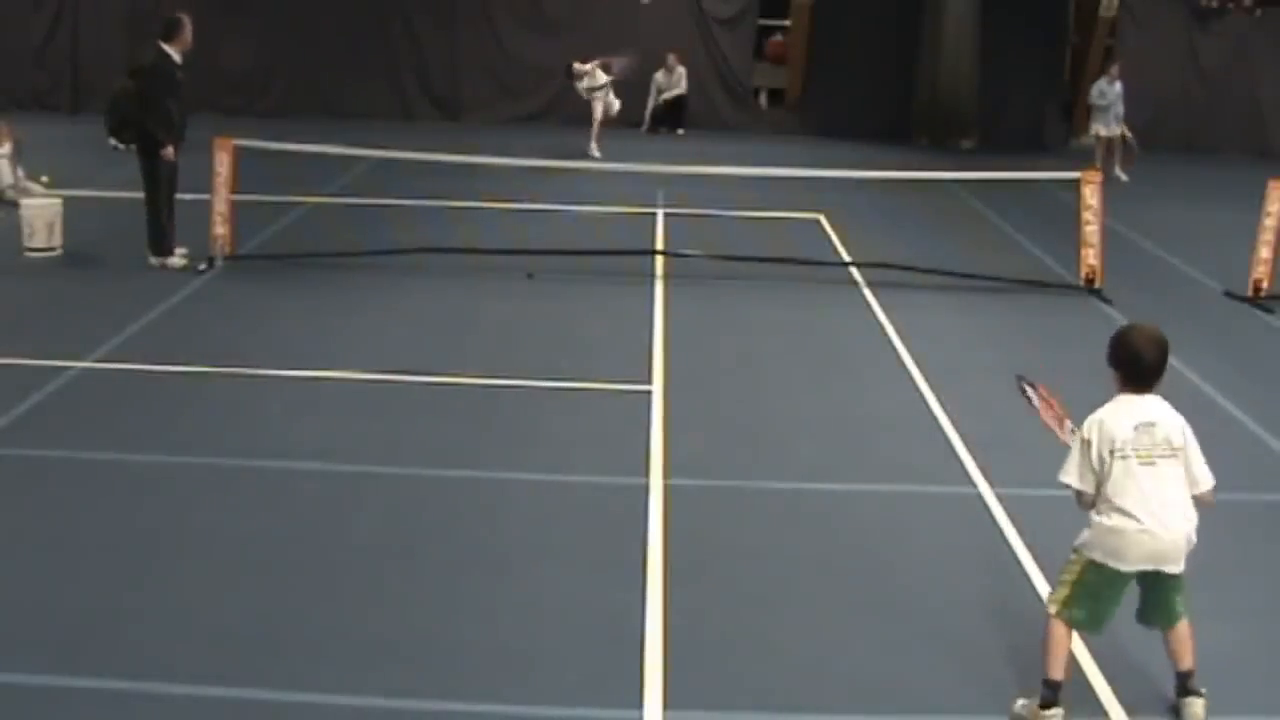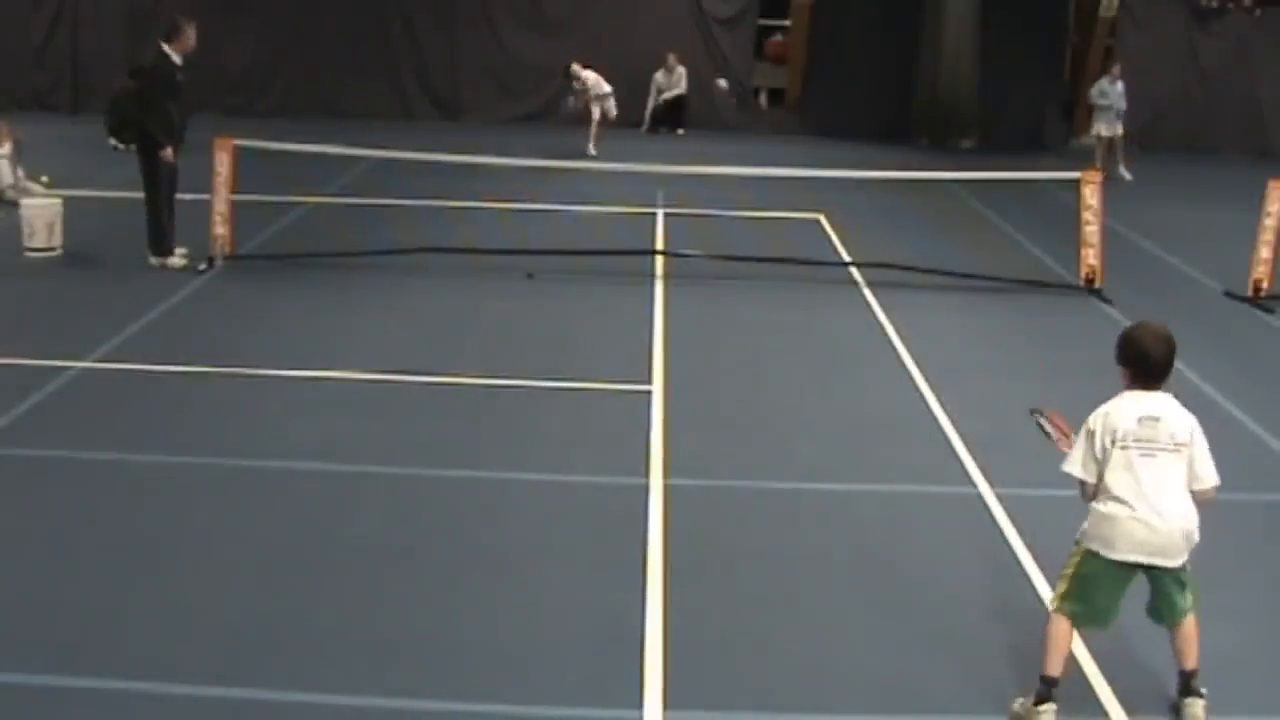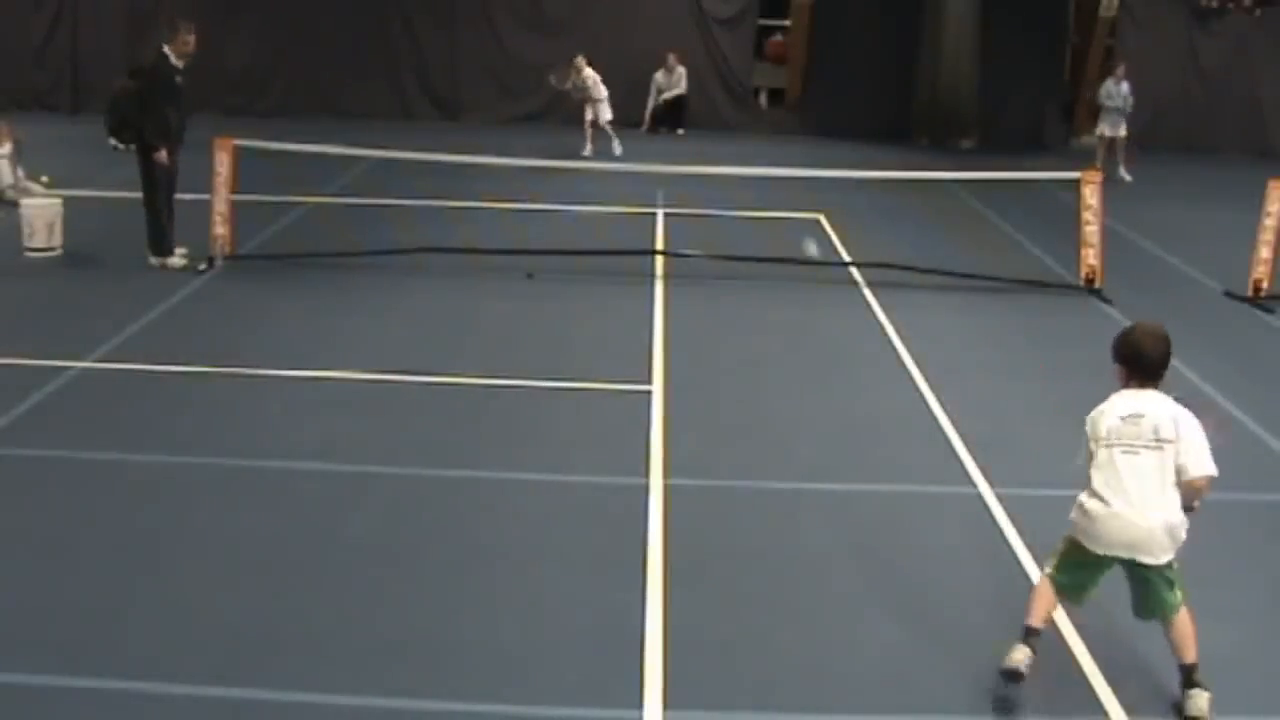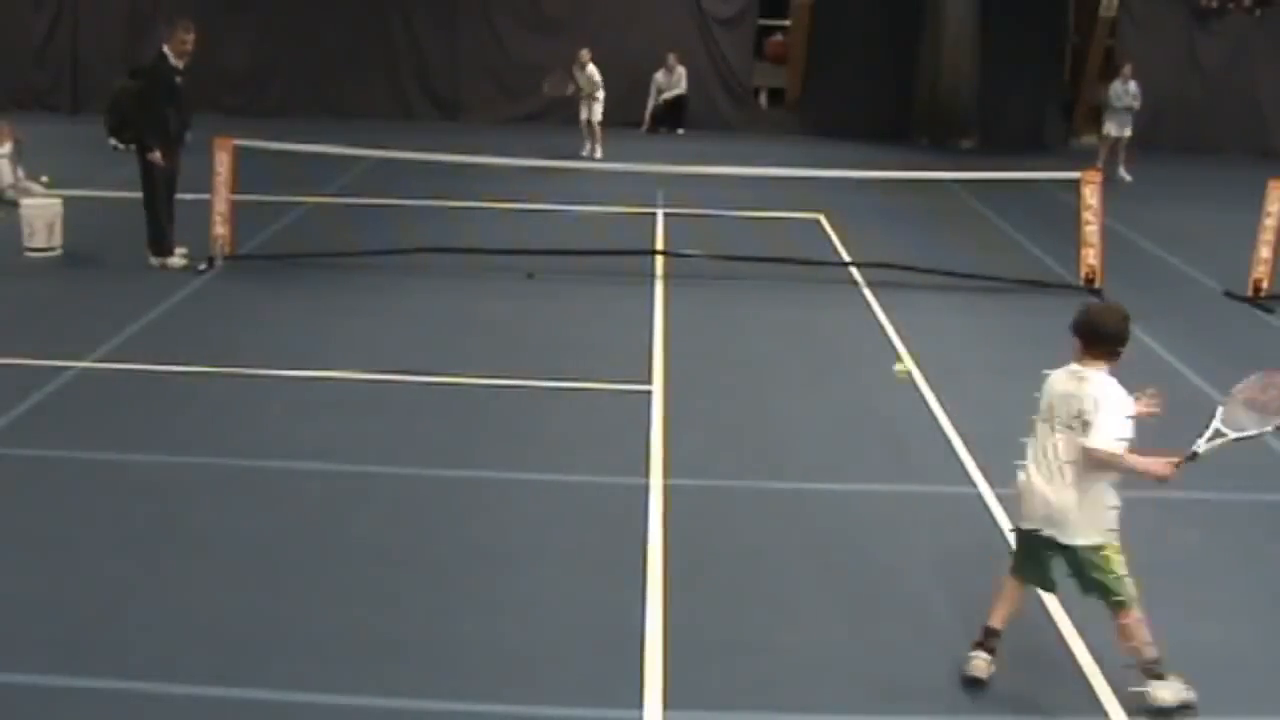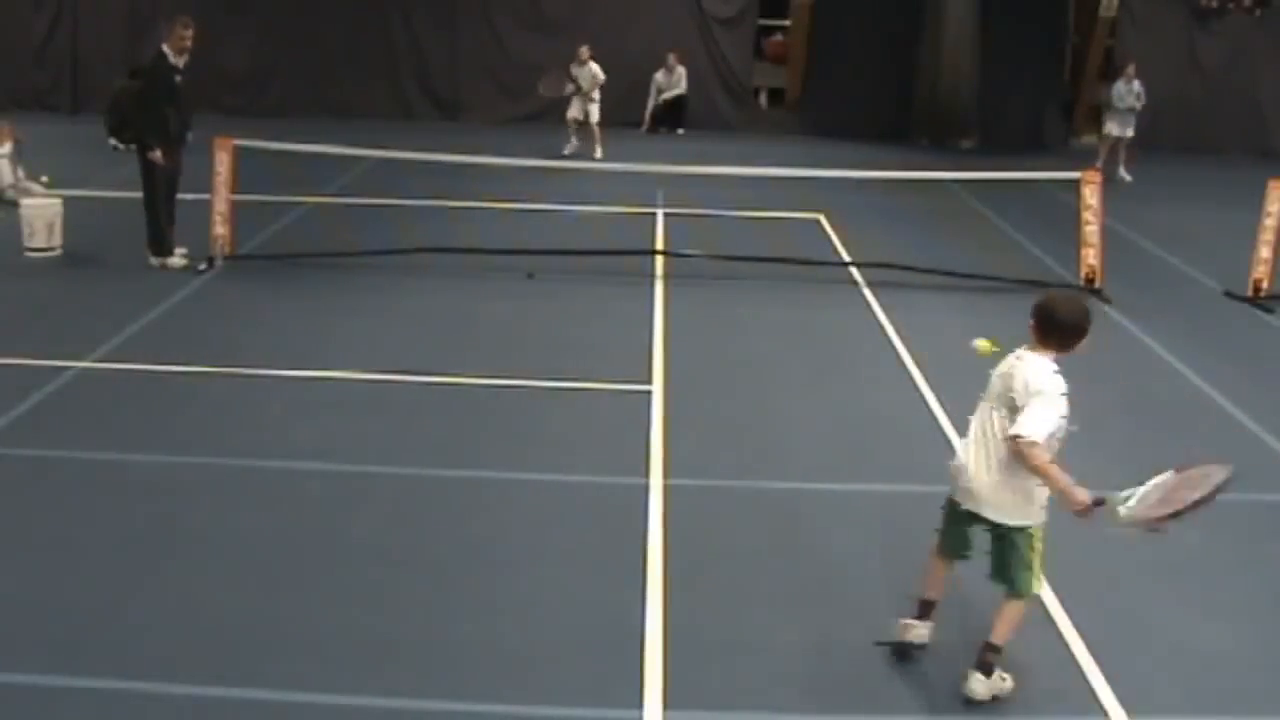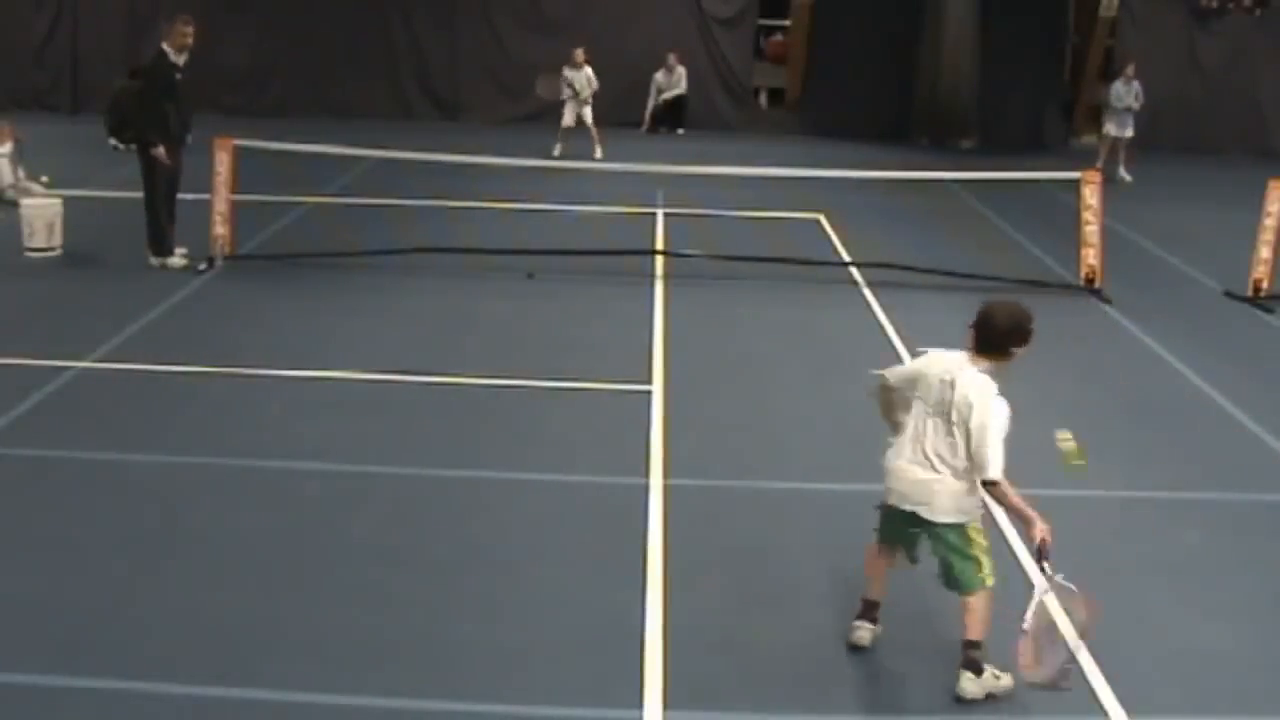
dt=0.2s
person 1, frame 1
left shoulder: (1099, 423)
right shoulder: (1177, 423)
left elbow: (1084, 498)
right elbow: (1203, 495)
left hip: (1113, 541)
right hip: (1171, 542)
left knee: (1062, 613)
right knee: (1172, 616)
person 1, frame 2
left shoulder: (1104, 416)
right shoulder: (1187, 421)
left elbow: (1088, 490)
right elbow: (1205, 492)
left hip: (1113, 532)
right hip: (1171, 536)
left knee: (1064, 609)
right knee: (1180, 613)
person 1, frame 3
left shoulder: (1101, 414)
right shoulder: (1181, 417)
right elbow: (1197, 483)
right wrist: (1183, 502)
left hip: (1097, 524)
right hip: (1155, 532)
left knee: (1054, 580)
right knee: (1172, 607)
left ankle: (1023, 650)
person 1, frame 4
left shoulder: (1055, 381)
right shoulder: (1109, 393)
right elbow: (1097, 452)
left wrist: (1129, 412)
right wrist: (1150, 467)
left hip: (1035, 501)
right hip: (1083, 515)
left knee: (1018, 575)
right knee: (1120, 598)
left ankle: (983, 653)
right ankle: (1157, 680)
person 1, frame 5
left shoulder: (1012, 362)
right shoulder: (1049, 385)
right elbow: (1023, 446)
right wrist: (1066, 489)
left hip: (969, 479)
right hip: (1013, 499)
left knee: (946, 549)
right knee: (1020, 587)
left ankle: (919, 622)
right ankle: (985, 672)
person 1, frame 6
left shoulder: (934, 361)
right shoulder: (990, 404)
left elbow: (887, 387)
right elbow: (991, 480)
left wrist: (897, 426)
right wrist: (1030, 518)
left hip: (902, 480)
right hip: (950, 499)
left knee: (885, 545)
right knee: (976, 583)
left ankle: (865, 622)
right ankle: (973, 670)
person 2, frame 1
left shoulder: (170, 62)
right shoulder: (158, 65)
right elbow: (152, 109)
right wrist: (163, 143)
left hip: (168, 141)
right hip: (156, 144)
left knee: (167, 195)
right knee: (158, 197)
left ankle: (166, 245)
right ankle: (160, 252)
person 2, frame 2
left shoulder: (171, 64)
right shoulder: (158, 67)
right elbow: (152, 110)
right wrist: (162, 144)
left hip: (169, 141)
right hip: (156, 144)
left knee: (167, 195)
right knee: (158, 197)
left ankle: (166, 244)
right ankle: (160, 252)
person 2, frame 3
left shoulder: (175, 66)
right shoulder: (157, 69)
right elbow: (149, 111)
left wrist: (175, 138)
right wrist: (156, 146)
left hip: (170, 142)
right hip: (155, 145)
left knee: (167, 195)
right knee: (157, 197)
left ankle: (166, 244)
right ankle: (160, 252)
person 2, frame 4
left shoulder: (179, 66)
right shoulder: (156, 69)
right elbow: (147, 110)
left wrist: (184, 129)
right wrist: (151, 146)
left hip: (172, 142)
right hip: (156, 145)
left knee: (167, 195)
right knee: (157, 197)
left ankle: (166, 245)
right ankle: (160, 252)
person 2, frame 5
left shoulder: (181, 64)
right shoulder: (156, 68)
right elbow: (146, 109)
left wrist: (185, 129)
right wrist: (151, 145)
left hip: (174, 141)
right hip: (157, 144)
left knee: (169, 195)
right knee: (157, 197)
left ankle: (166, 245)
right ankle: (160, 252)
person 2, frame 6
left shoulder: (181, 63)
right shoulder: (157, 66)
right elbow: (147, 106)
left wrist: (185, 131)
right wrist: (154, 142)
left hip: (174, 141)
right hip: (158, 143)
left knee: (169, 195)
right knee: (158, 196)
left ankle: (167, 245)
right ankle: (160, 252)
